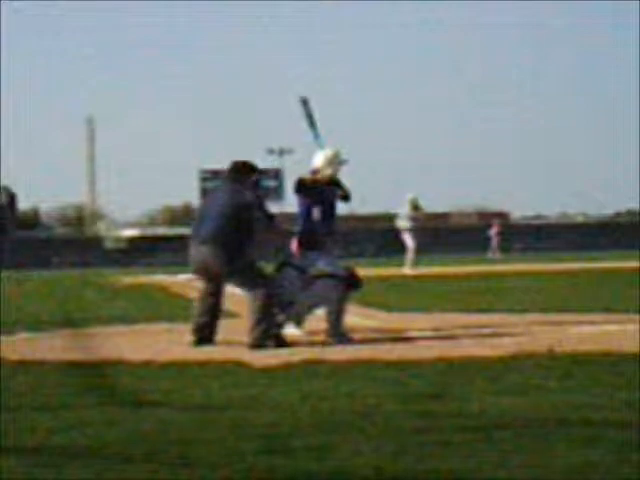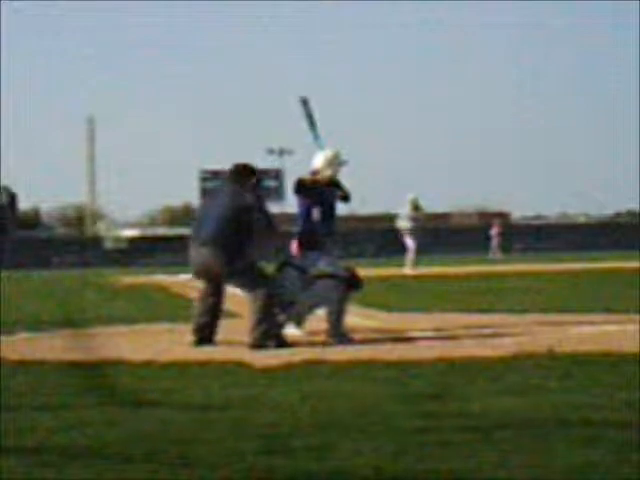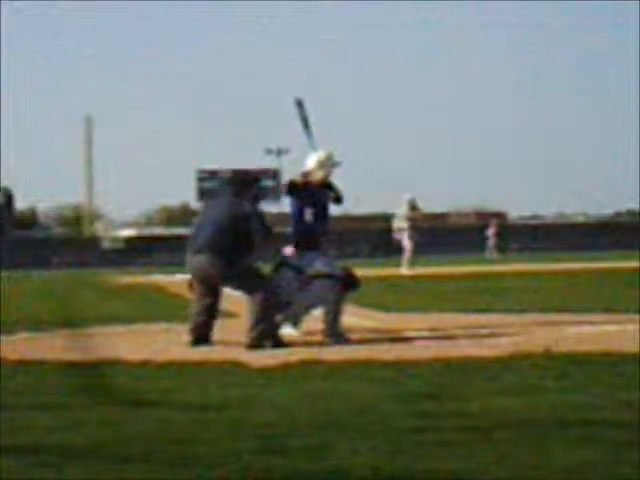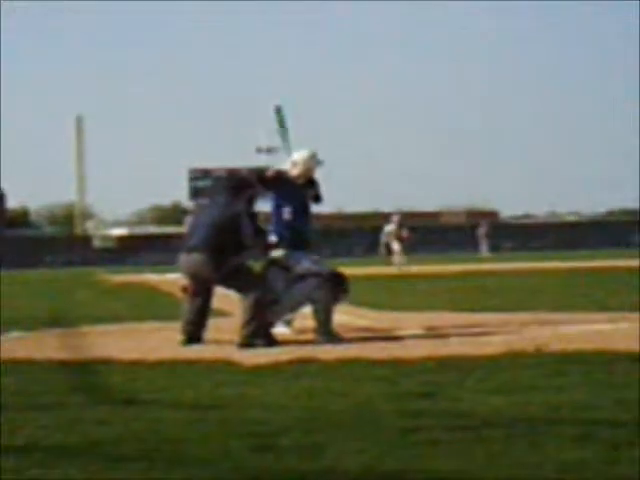
dt=0.2s
person 1, frame 1
left shoulder: (331, 184)
right shoulder: (307, 184)
left elbow: (346, 196)
right elbow: (300, 186)
left wrist: (333, 180)
right wrist: (314, 176)
left hip: (325, 241)
right ankle: (289, 321)
person 1, frame 2
left shoulder: (331, 185)
right shoulder: (307, 185)
left elbow: (345, 197)
right elbow: (299, 187)
right wrist: (313, 176)
left hip: (325, 241)
right ankle: (289, 321)
person 1, frame 3
left shoulder: (324, 186)
right shoulder: (300, 186)
left elbow: (338, 199)
right elbow: (289, 189)
right wrist: (305, 178)
left hip: (318, 243)
right hip: (300, 244)
left knee: (329, 281)
right knee: (298, 283)
right ankle: (285, 322)
person 1, frame 4
left shoulder: (309, 183)
right shoulder: (280, 181)
left elbow: (316, 198)
right elbow: (263, 180)
right wrist: (281, 171)
left hip: (302, 239)
right hip: (282, 241)
right ankle: (278, 320)
person 2, frame 1
left shoulder: (212, 196)
right shoulder: (247, 197)
left hip: (196, 250)
right hip: (220, 251)
left knee: (211, 287)
right knee: (259, 286)
left ankle: (202, 335)
right ankle: (261, 338)
person 2, frame 2
left shoulder: (211, 198)
right shoulder: (248, 199)
right elbow: (267, 232)
left wrist: (200, 268)
left hip: (196, 252)
right hip: (220, 253)
left knee: (212, 287)
right knee: (261, 286)
left ankle: (202, 335)
right ankle: (262, 338)
person 2, frame 3
left shoulder: (212, 206)
right shoulder: (246, 208)
right elbow: (263, 242)
left wrist: (196, 278)
left hip: (193, 260)
right hip: (216, 260)
left knee: (207, 288)
right knee: (261, 287)
left ankle: (199, 335)
right ankle: (260, 338)
person 2, frame 4
left shoulder: (208, 207)
right shoulder: (239, 208)
right elbow: (254, 243)
left hip: (186, 259)
right hip: (206, 260)
left knee: (201, 288)
right knee: (254, 287)
left ankle: (191, 334)
right ankle: (252, 336)
